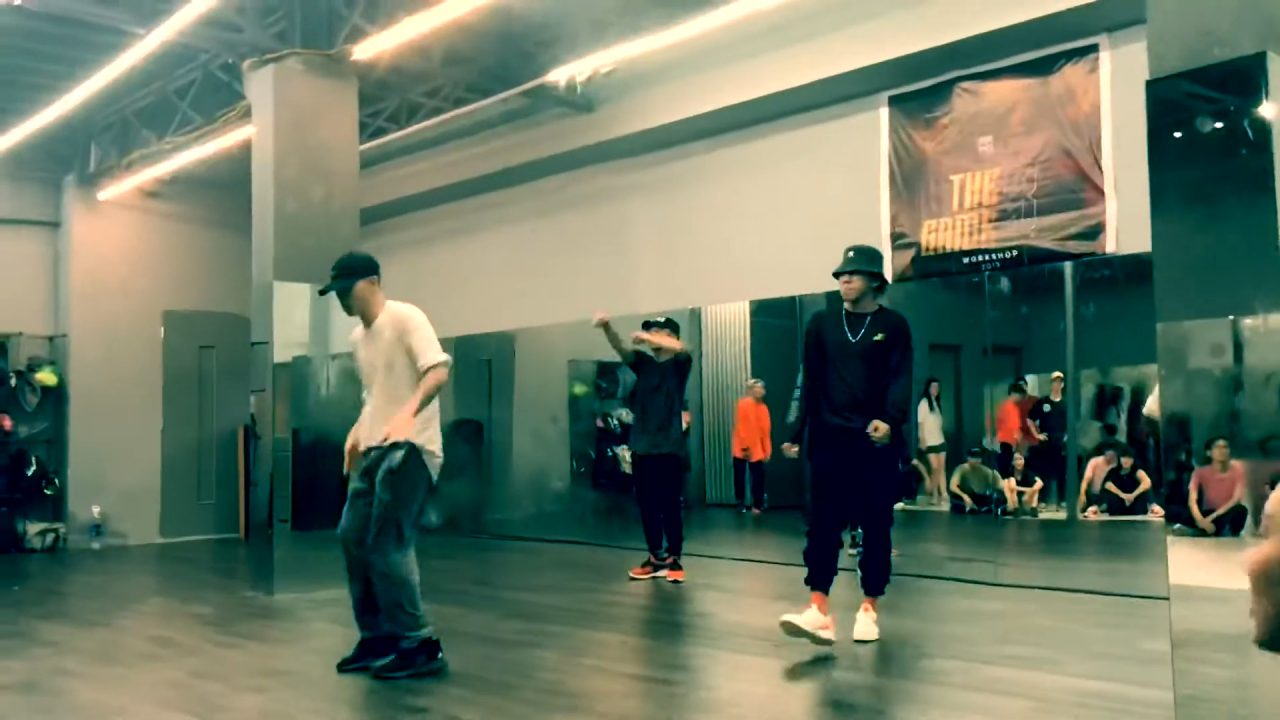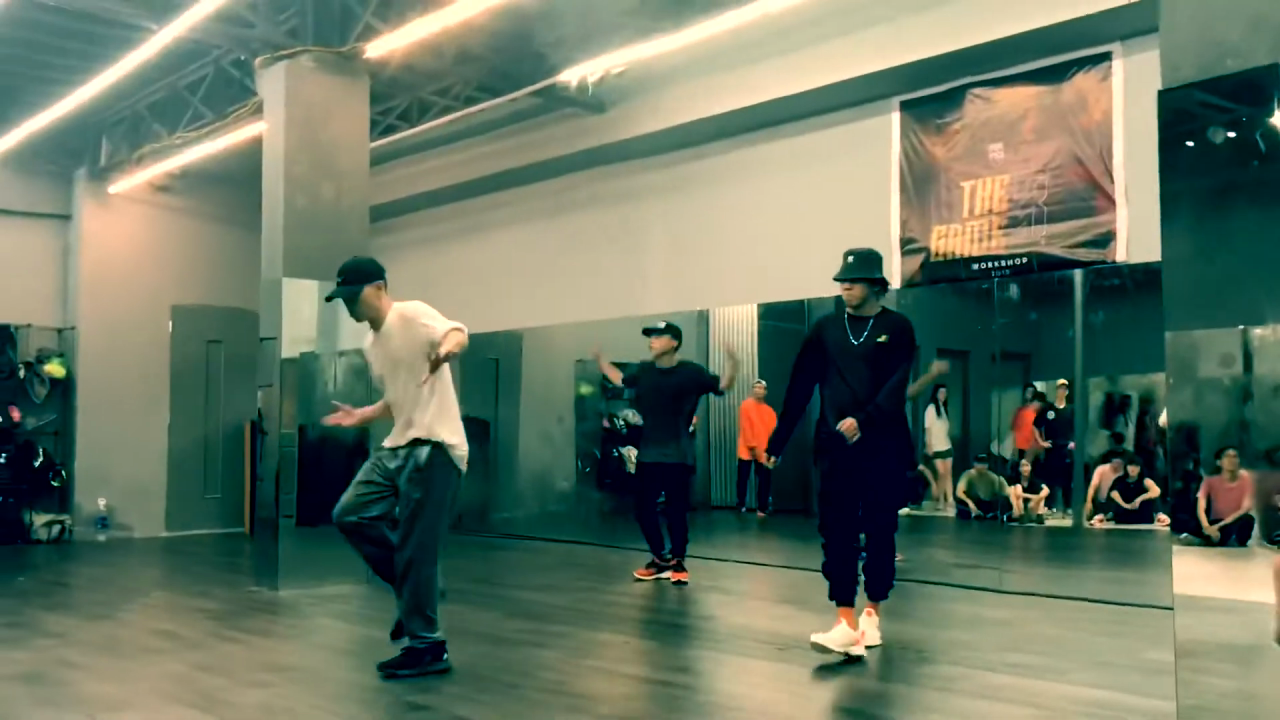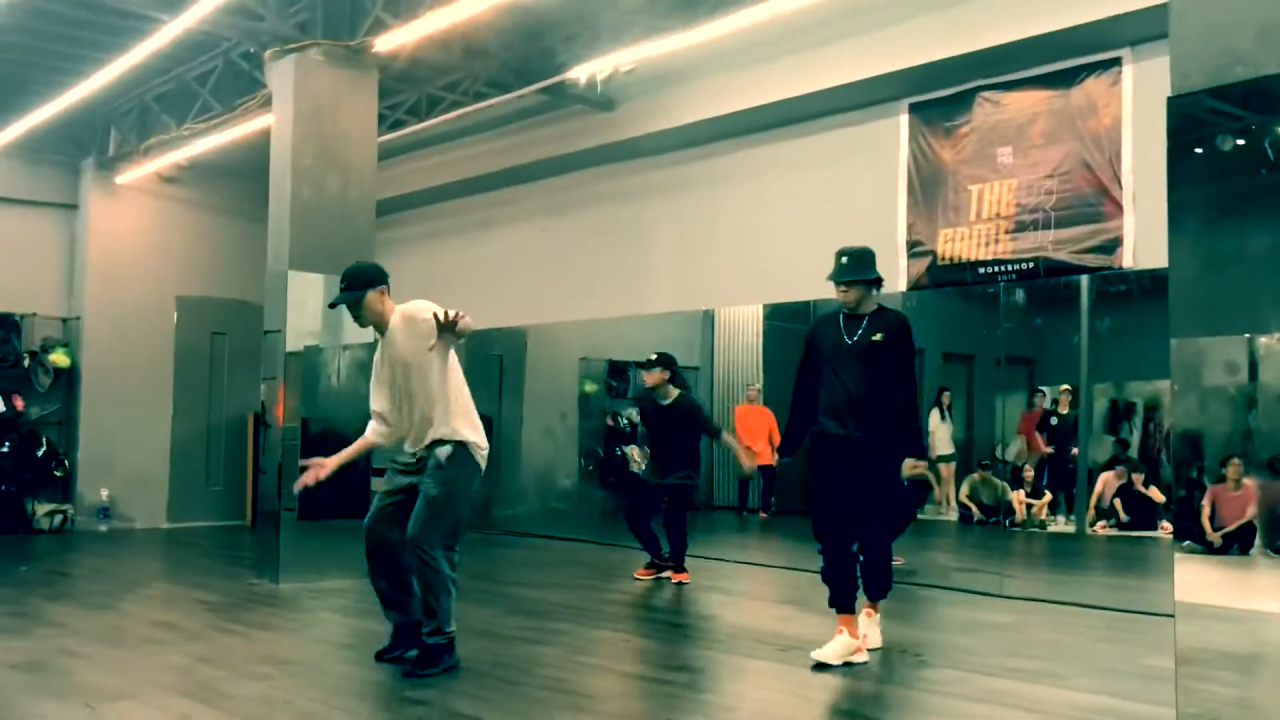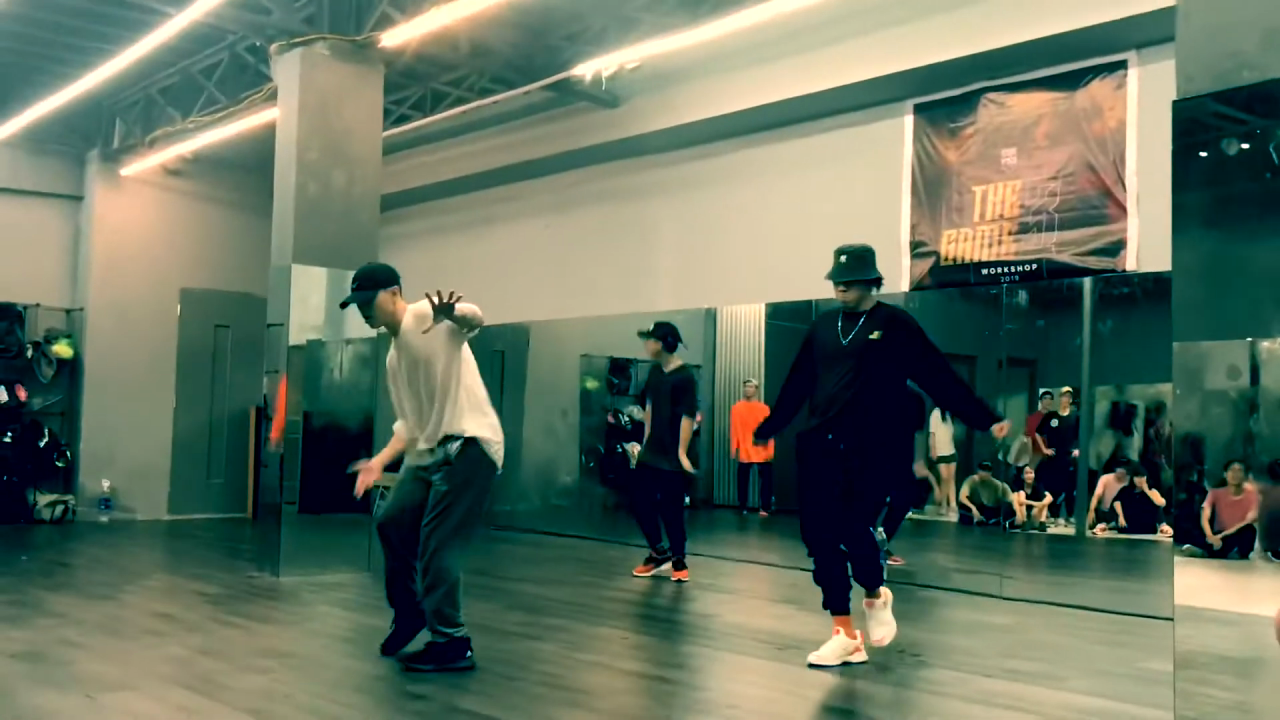
dt=0.2s
person 1, frame 1
left shoulder: (404, 317)
right shoulder: (358, 338)
left elbow: (439, 370)
left wrist: (408, 413)
right wrist: (358, 435)
left hip: (411, 449)
right hip: (375, 451)
left knee: (386, 544)
right knee: (355, 540)
left ankle: (419, 646)
right ankle: (375, 638)
person 1, frame 2
left shoulder: (413, 315)
right shoulder: (372, 344)
left elbow: (455, 334)
left wrist: (446, 347)
right wrist: (360, 416)
left hip: (435, 447)
right hip: (396, 449)
left knee: (415, 543)
right knee: (349, 515)
left ankle: (426, 641)
right ankle: (416, 605)
person 1, frame 3
left shoulder: (415, 316)
right shoulder: (381, 356)
left elbow: (461, 326)
right elbow: (383, 427)
left wrist: (454, 326)
right wrist: (335, 463)
left hip: (456, 446)
right hip: (416, 453)
left knee: (425, 541)
right knee: (378, 531)
left ankle: (439, 642)
right ankle: (407, 626)
person 1, frame 4
left shoulder: (427, 316)
right shoulder: (394, 357)
left elbow: (474, 318)
left wrist: (455, 314)
right wrist: (378, 463)
left hip: (470, 443)
right hip: (431, 450)
left knee: (441, 539)
right knee: (392, 522)
left ankle: (452, 643)
right ankle: (413, 611)
person 2, frame 1
left shoulder: (893, 325)
right shoulder: (822, 323)
left elbow: (902, 379)
right elbow: (808, 380)
left wrist: (890, 419)
right wrist: (796, 431)
left hip: (877, 440)
right hip: (830, 438)
left knee: (875, 526)
right knee: (824, 521)
left ankle: (869, 607)
right ankle: (818, 612)
person 2, frame 2
left shoulder: (897, 327)
right shoulder: (825, 328)
left elbow: (896, 383)
right elbow: (800, 386)
left wrist: (865, 421)
right wrist: (778, 440)
left hip: (883, 446)
right hip: (835, 445)
left knee: (880, 532)
right knee: (838, 531)
left ankle: (872, 612)
right ankle: (848, 625)
person 2, frame 3
left shoulder: (893, 325)
right shoulder: (821, 327)
left elbow: (904, 391)
right elbow: (805, 388)
left wrist: (911, 449)
right wrist: (789, 442)
left hip: (878, 449)
right hip: (828, 446)
left knee: (876, 535)
right knee: (834, 537)
left ankle: (871, 610)
right ankle: (848, 636)
person 2, frame 4
left shoulder: (894, 324)
right shoulder: (823, 325)
left elbow: (938, 375)
right elbow: (798, 381)
left wrist: (984, 418)
right wrist: (768, 427)
left hip: (863, 445)
right hip: (816, 443)
left knee: (851, 529)
right knee: (818, 535)
left ankle: (876, 595)
right ankle: (844, 633)
person 3, frame 1
left shoulder: (679, 363)
right shoulder: (642, 361)
left elbow: (679, 347)
right elbow: (621, 348)
left wrist: (651, 338)
right wrist: (606, 327)
left hip: (668, 448)
right hip: (641, 447)
left knee: (669, 505)
right knee: (647, 505)
left ankle: (673, 560)
right ankle: (656, 558)
person 3, frame 2
left shoulder: (690, 372)
right shoulder: (643, 370)
left elbow: (723, 386)
right elbow: (620, 379)
left wrist: (732, 362)
right wrist: (601, 361)
left hip: (677, 455)
right hip: (648, 454)
left knee: (675, 510)
right knee: (643, 510)
left ankle: (678, 562)
right ankle: (661, 560)
person 3, frame 3
left shoulder: (688, 405)
right shoulder: (645, 400)
left elbow: (717, 434)
left wrist: (742, 455)
right wrist: (648, 451)
left hip: (682, 475)
right hip: (655, 472)
left knee: (674, 521)
right knee: (635, 518)
left ankle: (678, 562)
right ankle: (660, 560)
person 3, frame 4
left shoulder: (685, 378)
right shoulder: (654, 371)
left elbow: (688, 417)
left wrist: (683, 454)
left hip: (672, 459)
right hip: (651, 453)
left knee: (670, 511)
right knee: (641, 504)
left ankle: (678, 560)
right ankle: (659, 554)
